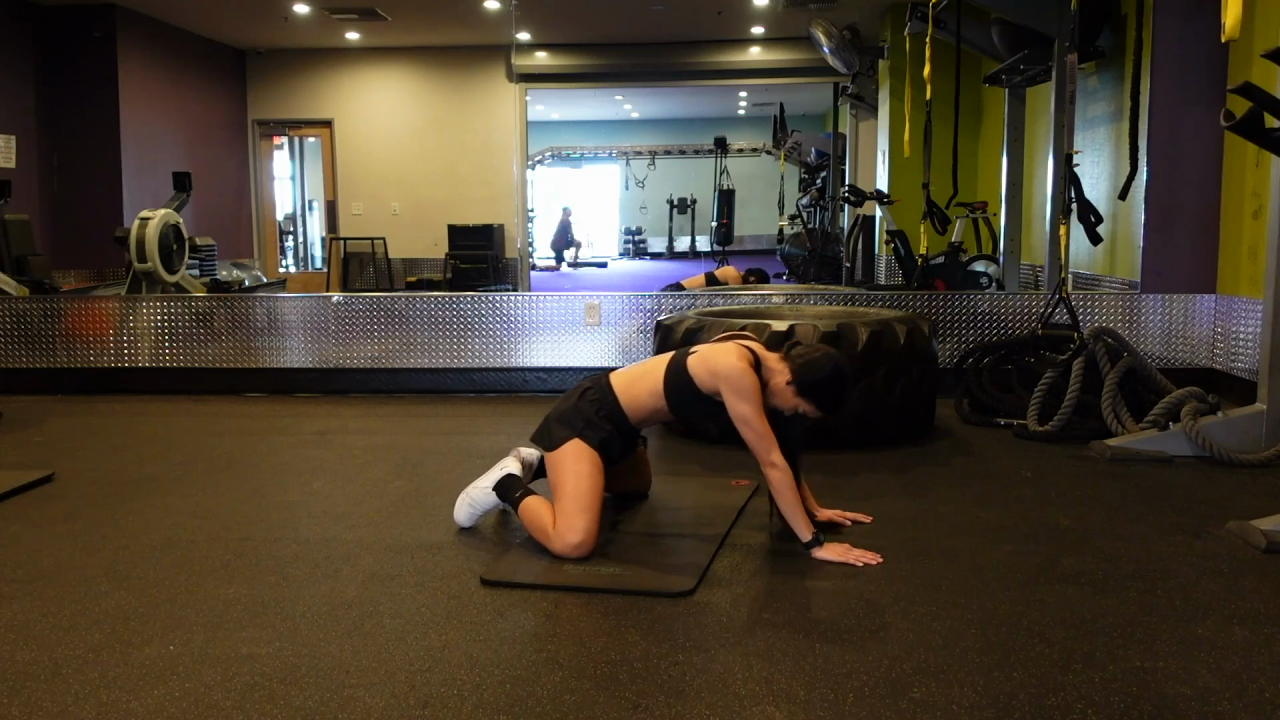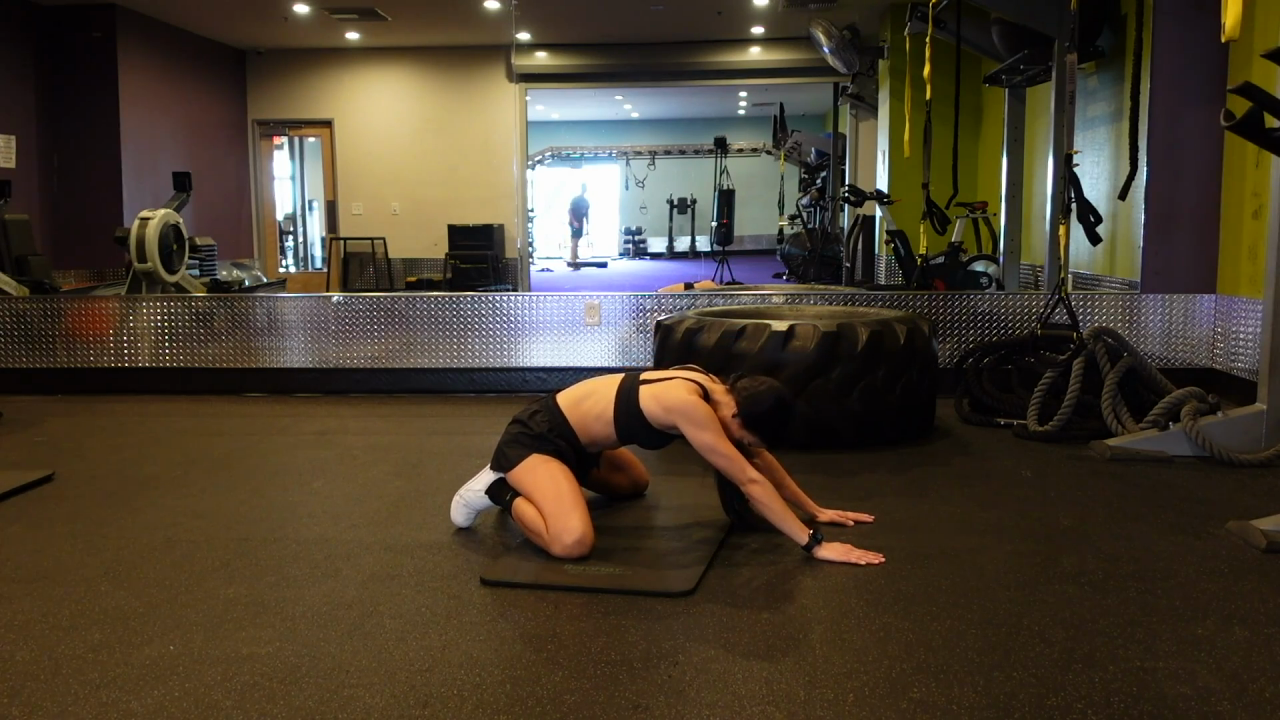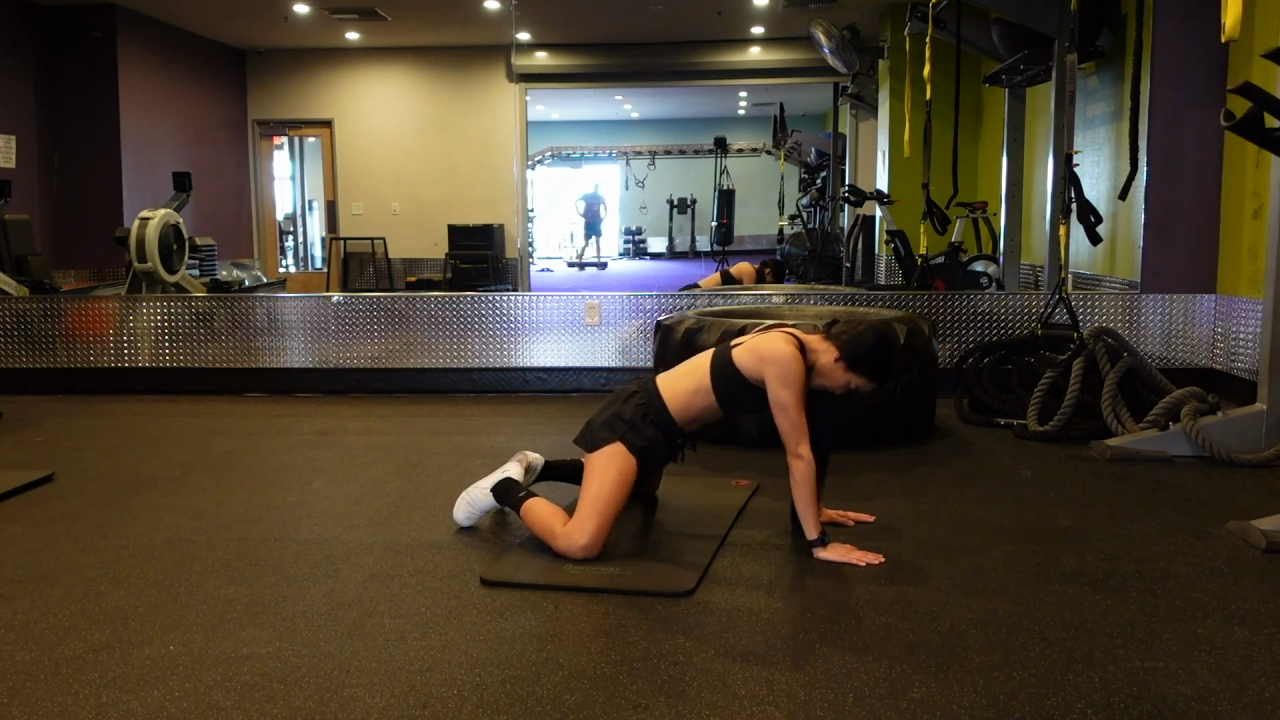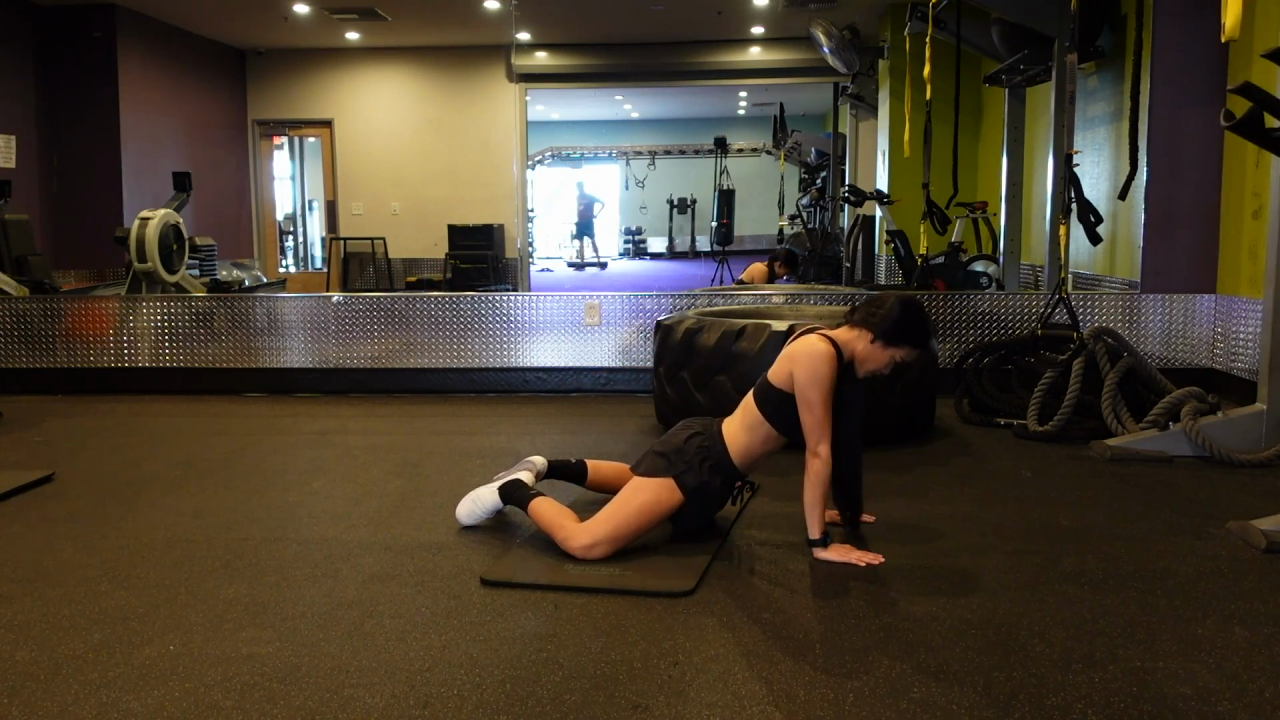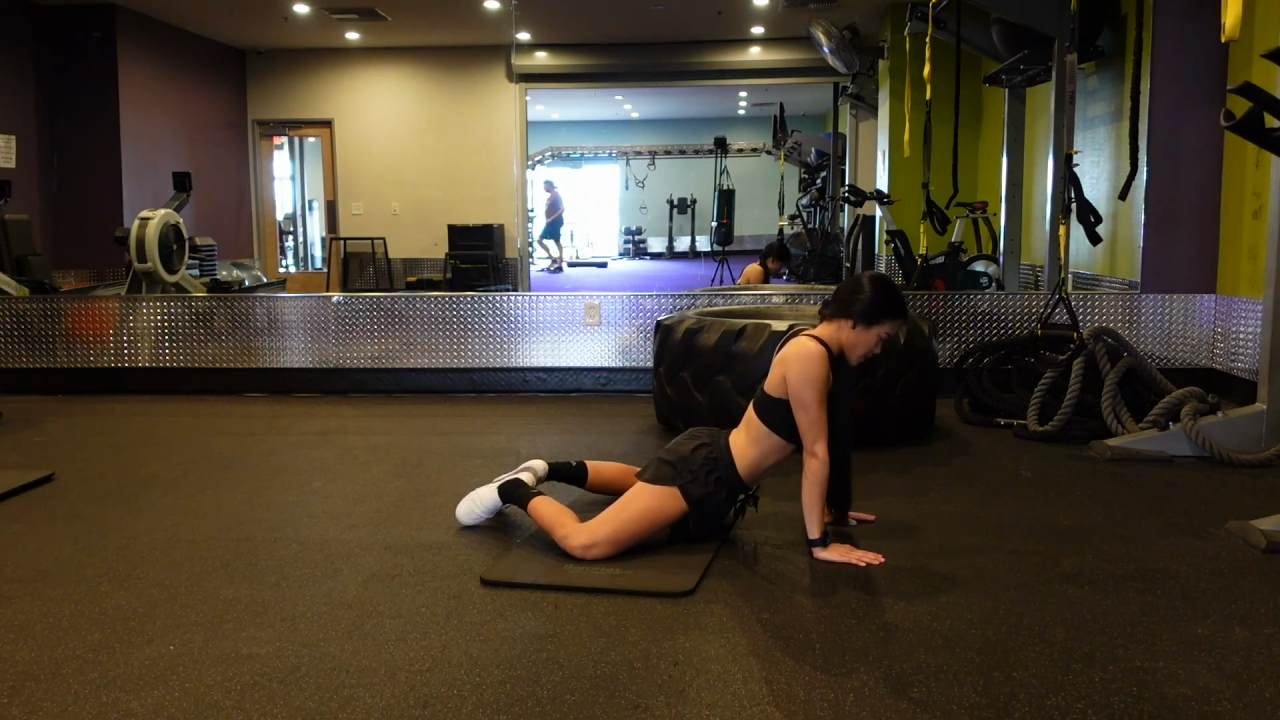
dt=1s
person 1, frame 1
left shoulder: (762, 364)
right shoulder: (738, 370)
left elbow: (783, 447)
right elbow: (772, 463)
left wrist: (814, 509)
right wrist: (814, 542)
left hip: (617, 422)
right hip: (586, 419)
left knee: (637, 488)
right knee: (573, 544)
left ankle: (535, 464)
right ankle: (509, 487)
person 1, frame 2
left shoulder: (713, 391)
right shoulder: (689, 406)
left elbow: (761, 458)
right elbow: (750, 481)
left wrist: (815, 509)
right wrist: (814, 543)
left hip: (573, 436)
right hip: (537, 436)
left knee: (635, 484)
right knee: (573, 542)
left ankle: (543, 480)
right ankle: (502, 490)
person 1, frame 3
left shoulder: (796, 348)
right shoulder: (786, 357)
left elbow: (804, 446)
right elbow: (799, 454)
left wrist: (816, 509)
right wrist: (817, 541)
left hip: (656, 422)
right hip: (635, 420)
left knee: (639, 489)
right knee: (579, 544)
left ankle: (540, 466)
right ankle: (507, 489)
person 1, frame 4
left shoulder: (831, 348)
right shoulder: (818, 353)
left elbow: (820, 447)
right elbow: (818, 453)
left wrist: (822, 509)
right wrist: (819, 542)
left hip: (710, 455)
right hip: (698, 459)
left knee: (636, 483)
right knee: (586, 544)
left ankle: (547, 469)
right ankle: (516, 491)
person 1, frame 5
left shoulder: (819, 347)
right shoulder: (810, 354)
left elbow: (814, 446)
right elbow: (815, 453)
left wrist: (823, 507)
right wrist: (818, 542)
left hip: (713, 459)
right hip: (703, 469)
left knee: (638, 481)
right knee: (584, 544)
left ankle: (548, 470)
right ankle: (516, 490)
